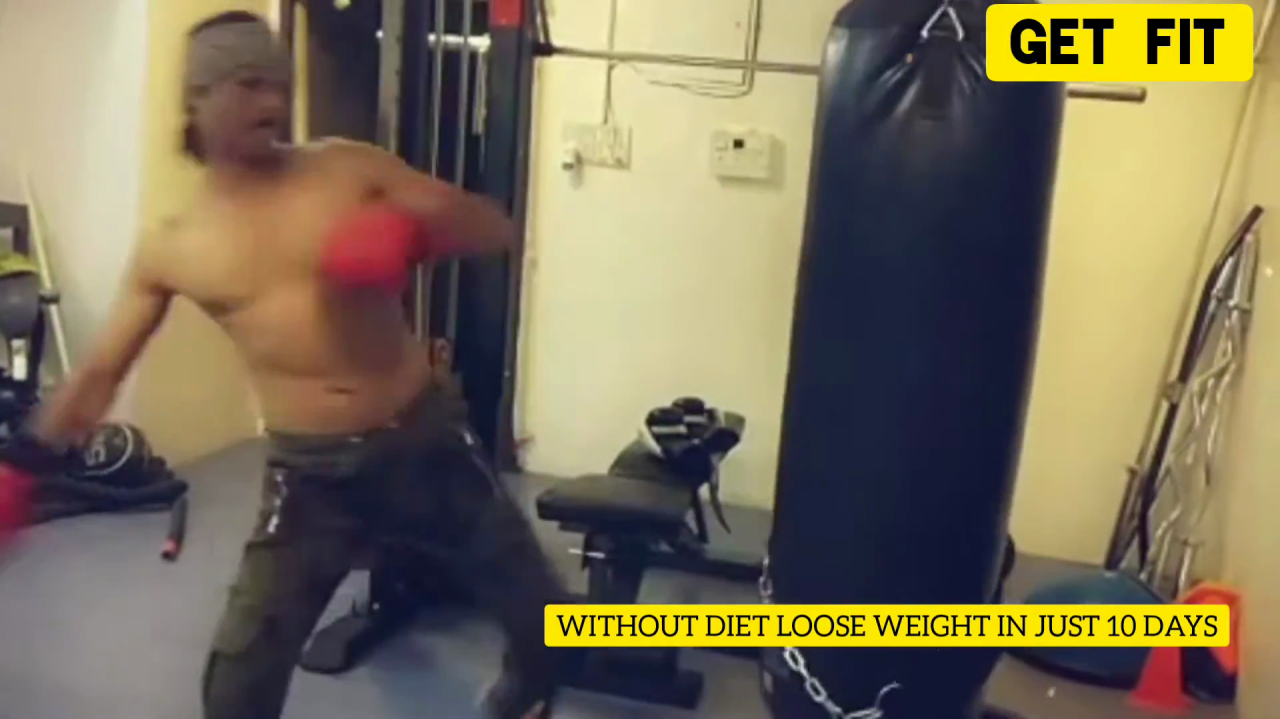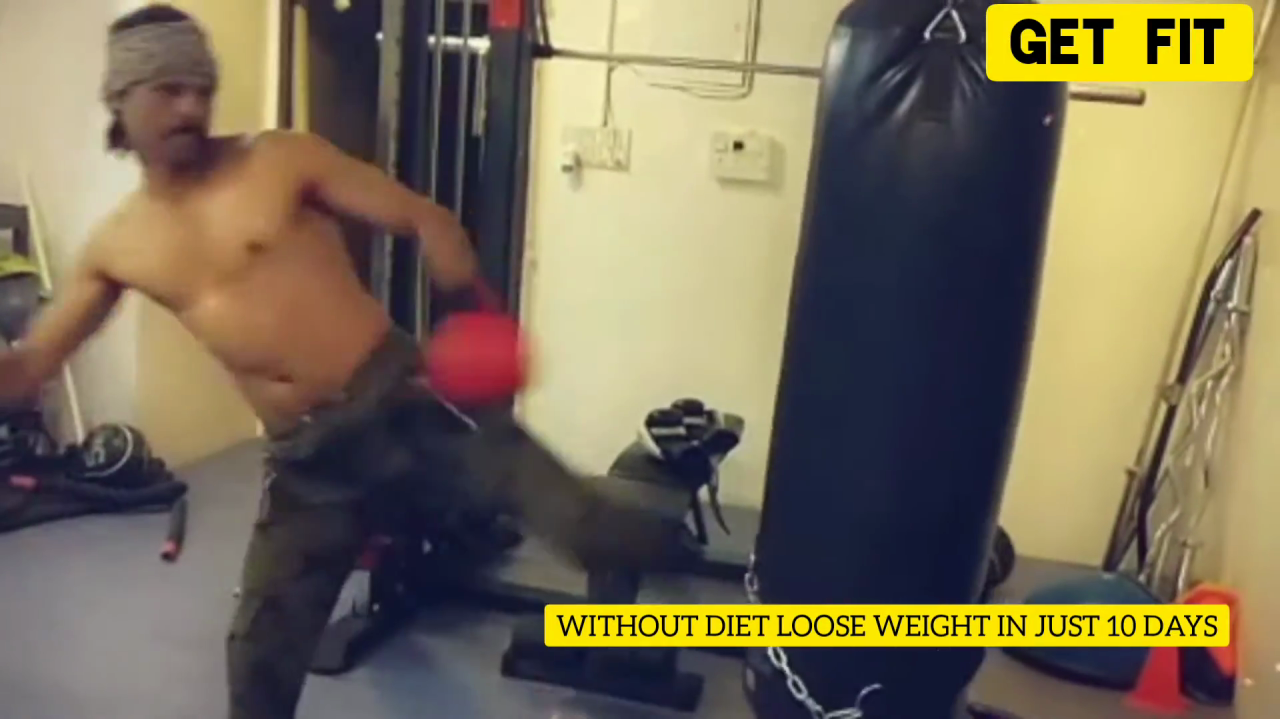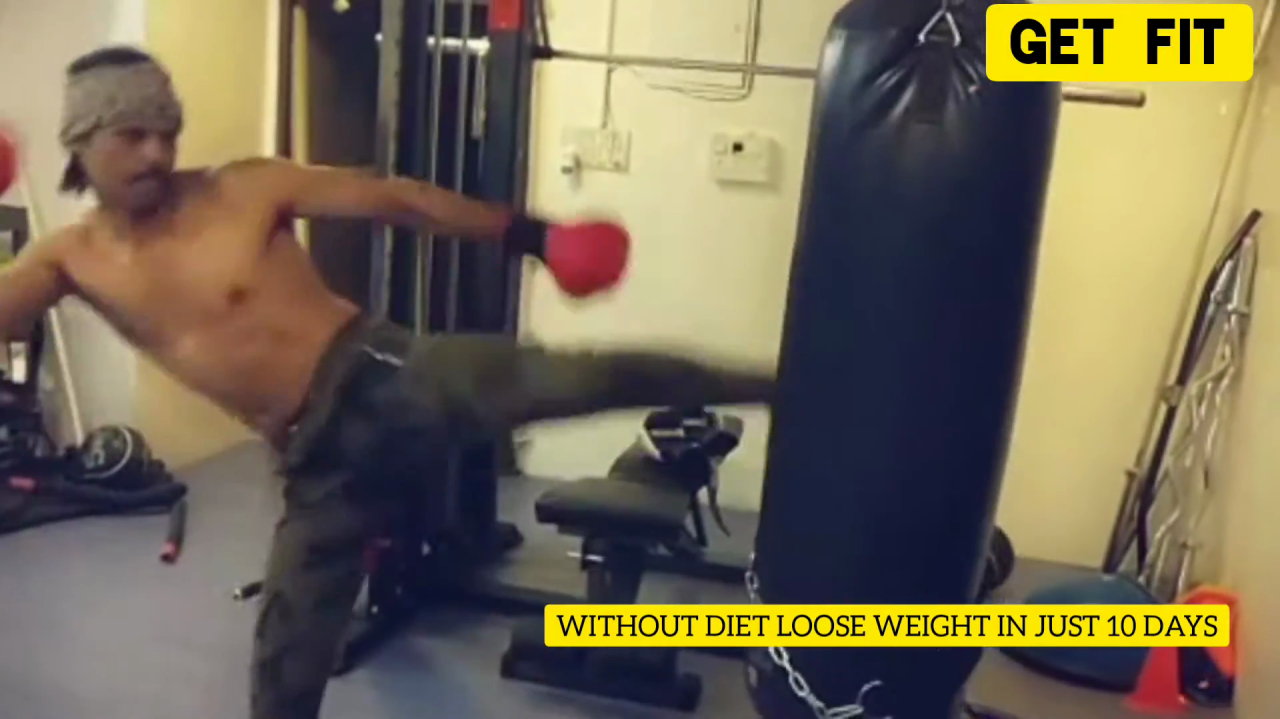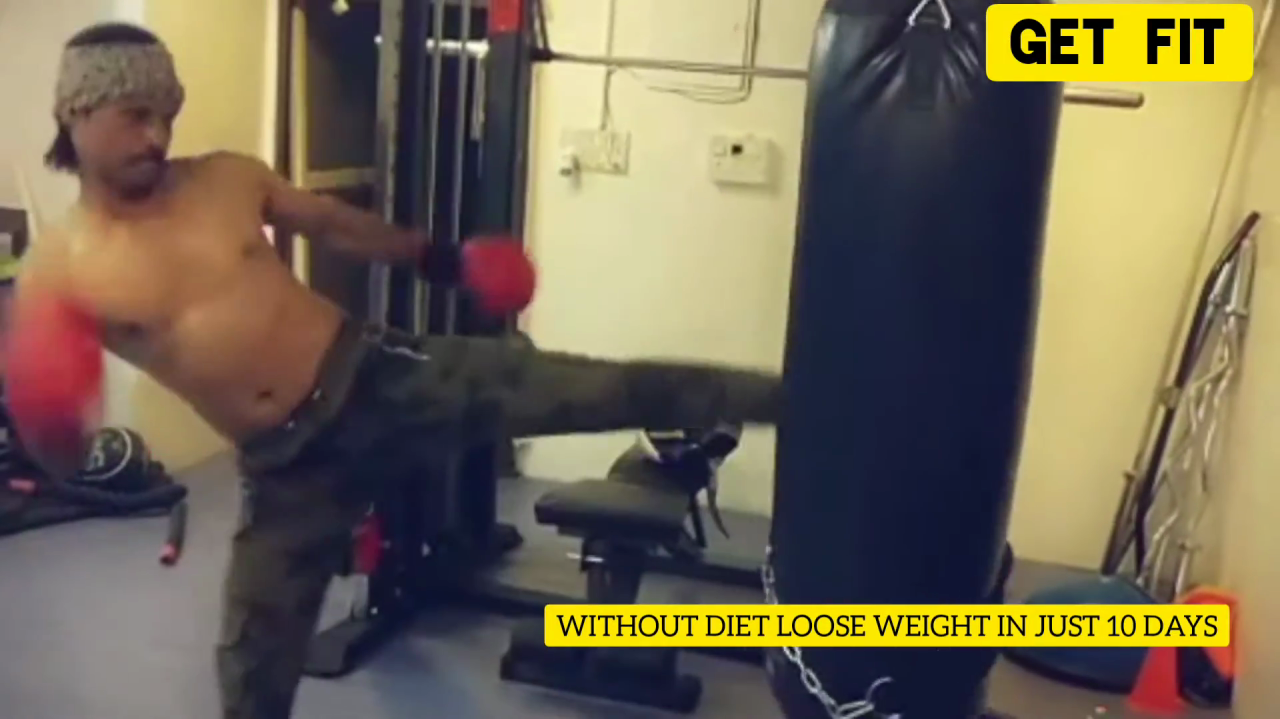
dt=0.1s
person 1, frame 1
left shoulder: (350, 167)
right shoulder: (171, 247)
left elbow: (495, 229)
right elbow: (98, 376)
left wrist: (426, 231)
left hip: (419, 441)
right hip: (311, 476)
left knee: (530, 606)
person 1, frame 2
left shoulder: (281, 158)
right shoulder: (117, 244)
left elbow: (426, 219)
left wrist: (470, 306)
left hip: (386, 401)
right hip: (307, 457)
left knee: (585, 522)
right knee: (261, 656)
person 1, frame 3
left shoulder: (247, 187)
right shoulder: (75, 256)
left elbow: (391, 196)
left wrist: (528, 233)
left hip: (370, 380)
right hip: (313, 457)
left knee: (570, 380)
left ankle: (770, 388)
person 1, frame 4
left shoulder: (231, 179)
left elbow: (332, 221)
left wrist: (440, 258)
left hip: (376, 378)
right hip: (288, 462)
left knee: (600, 391)
left ankle: (786, 398)
